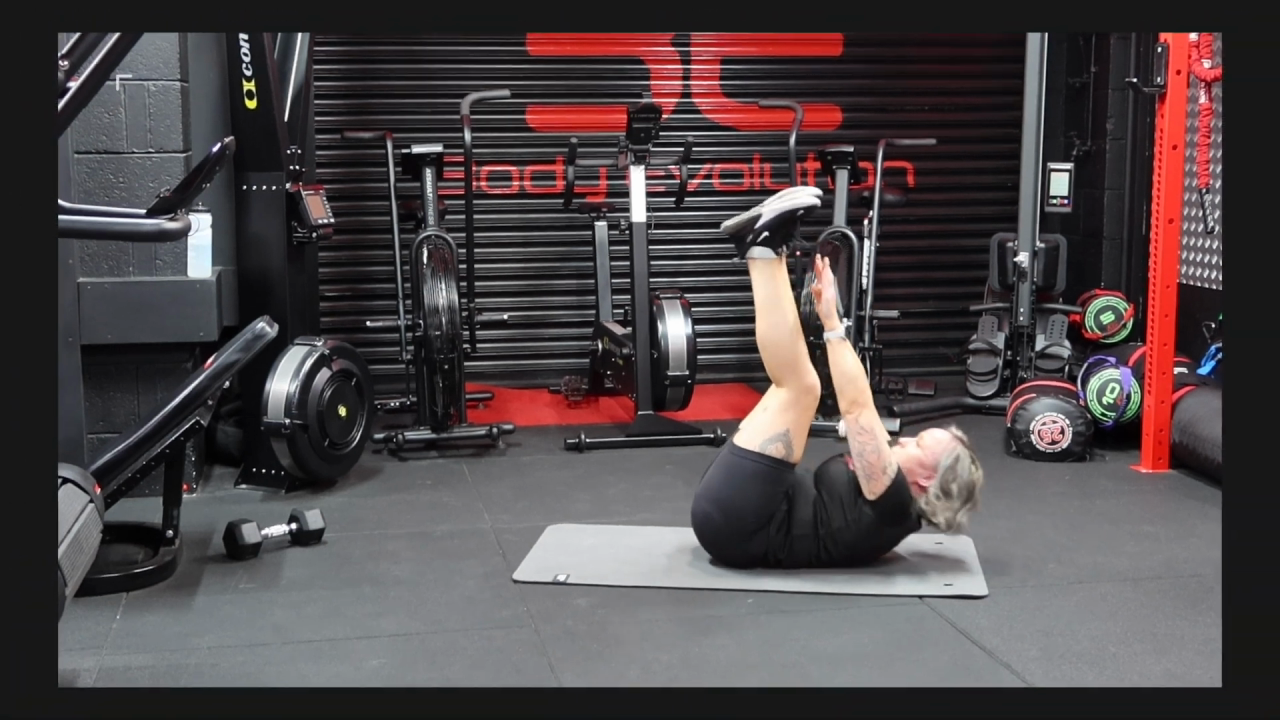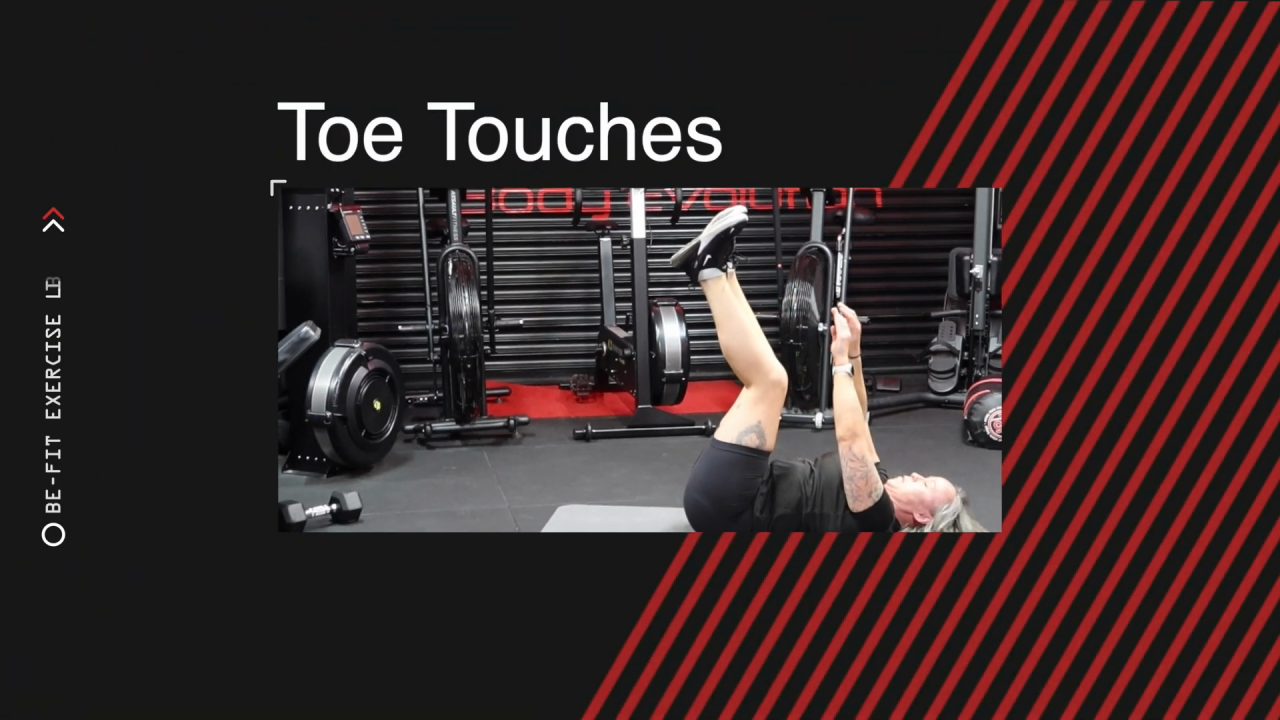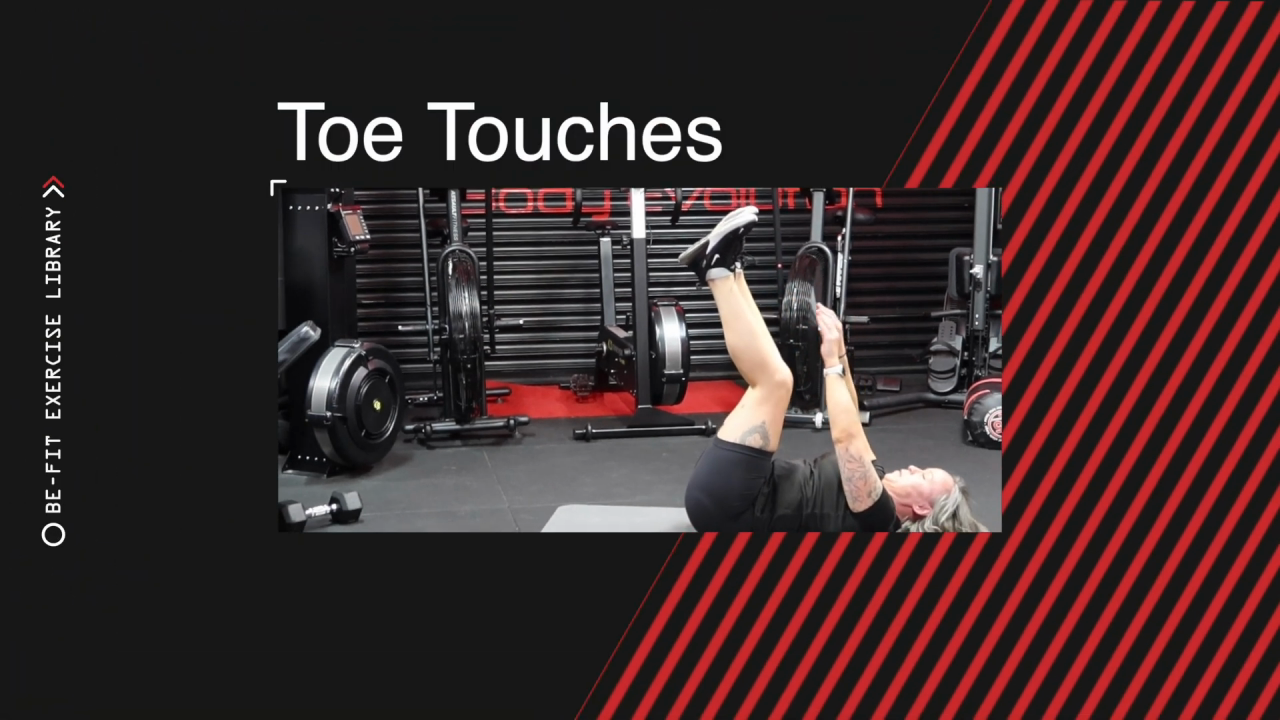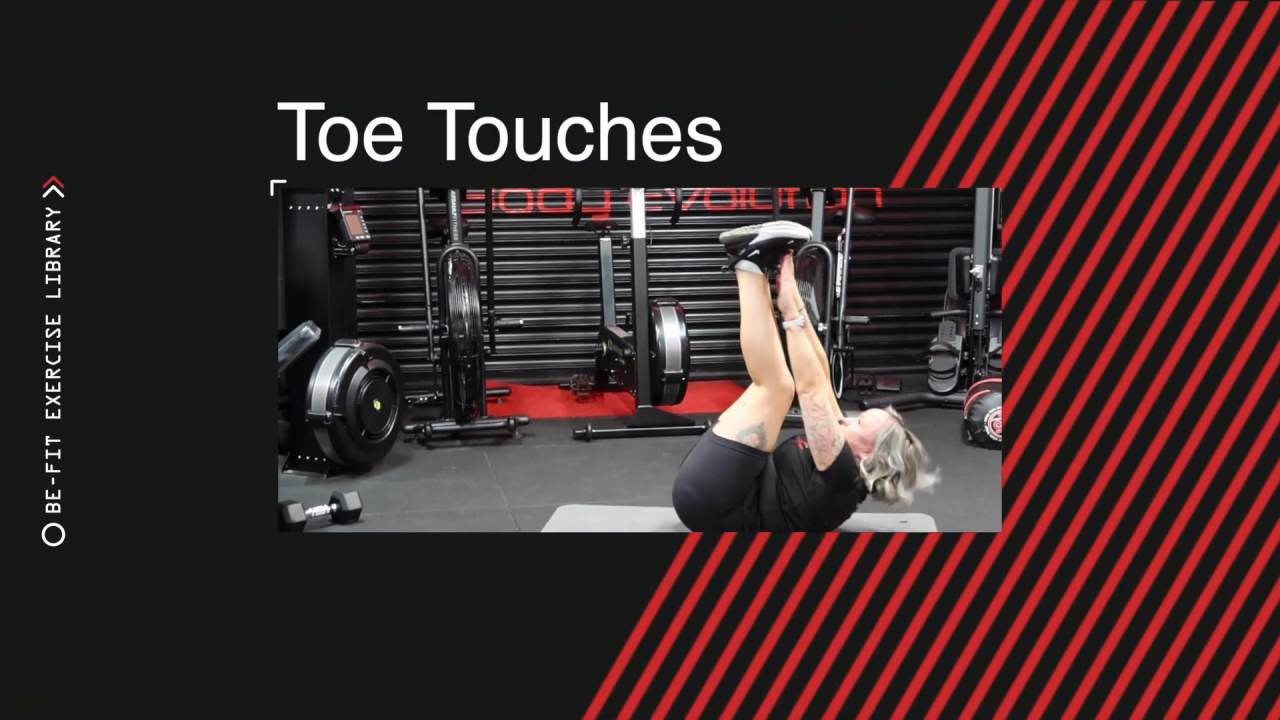
dt=0.5s
person 1, frame 1
left shoulder: (895, 506)
right shoulder: (894, 486)
left elbow: (857, 410)
right elbow: (859, 404)
left wrist: (834, 326)
right wrist: (832, 321)
left hip: (732, 524)
right hip: (735, 518)
left knee: (800, 385)
right knee: (799, 382)
person 1, frame 2
left shoulder: (876, 518)
right shoulder: (878, 488)
left elbow: (849, 435)
right elbow: (858, 423)
left wrist: (842, 362)
right wrist: (853, 354)
left hip: (723, 506)
right hip: (728, 498)
left knee: (768, 380)
right knee: (768, 378)
left ankle: (711, 270)
right ankle: (718, 269)
person 1, frame 3
left shoulder: (877, 515)
right shoulder: (876, 480)
left elbow: (846, 435)
right elbow: (852, 424)
left wrist: (834, 363)
right wrist: (838, 356)
left hip: (722, 507)
right hip: (727, 502)
left knee: (773, 380)
right knee: (771, 378)
left ankle: (719, 271)
right ankle: (724, 271)
person 1, frame 4
left shoulder: (844, 477)
right shoulder: (838, 443)
left elbow: (811, 388)
right elbow: (818, 372)
left wrist: (791, 316)
right wrist: (796, 307)
left hip: (707, 501)
right hip: (712, 496)
left knee: (774, 386)
right knee: (776, 381)
left ankle: (752, 264)
right ankle: (751, 265)
